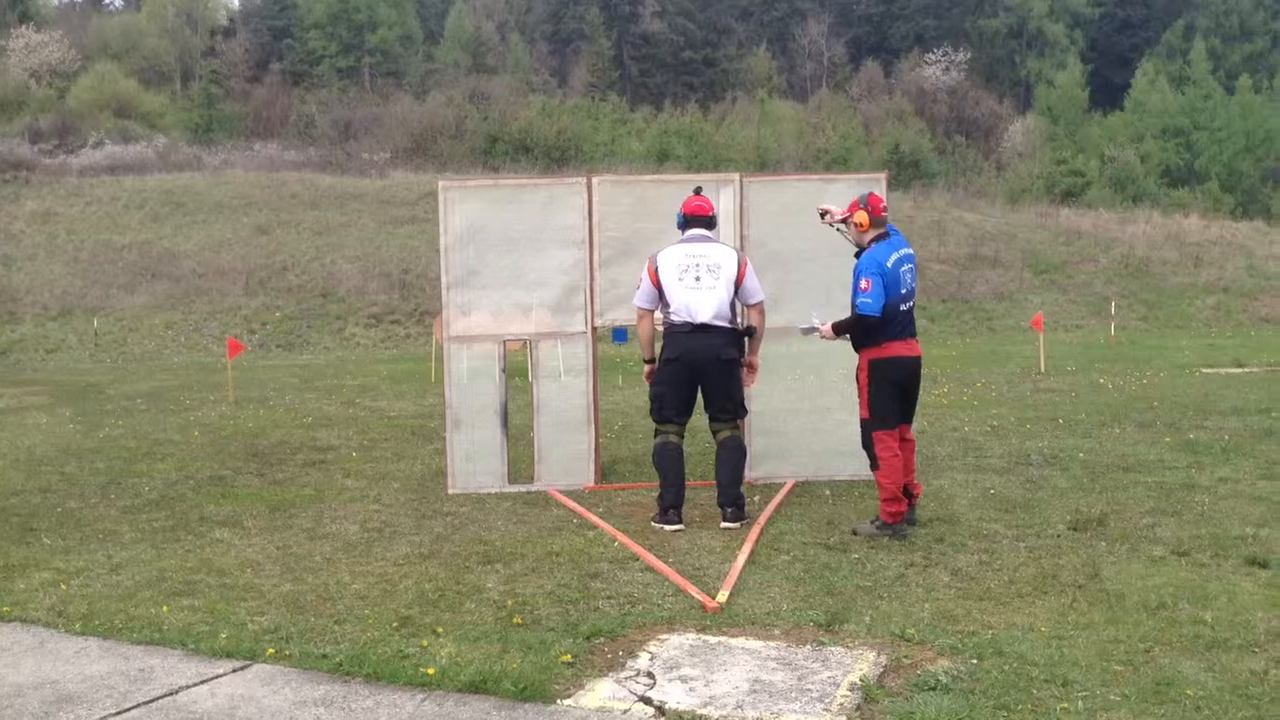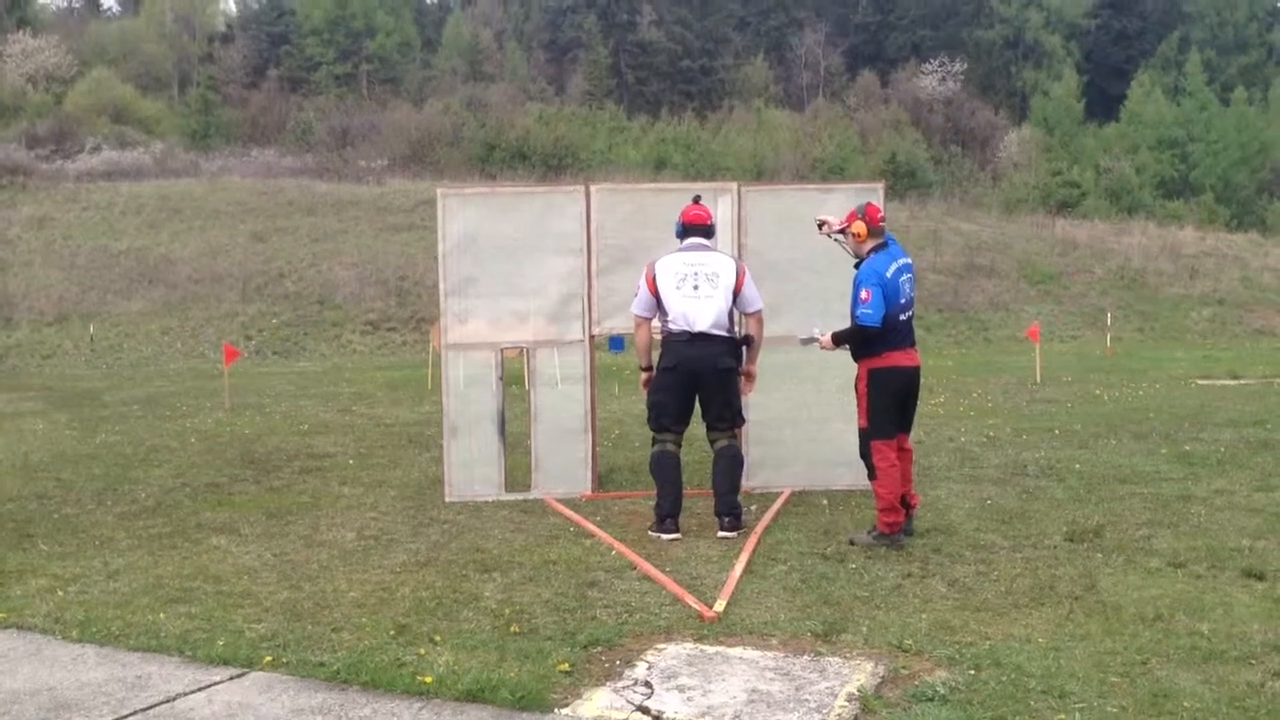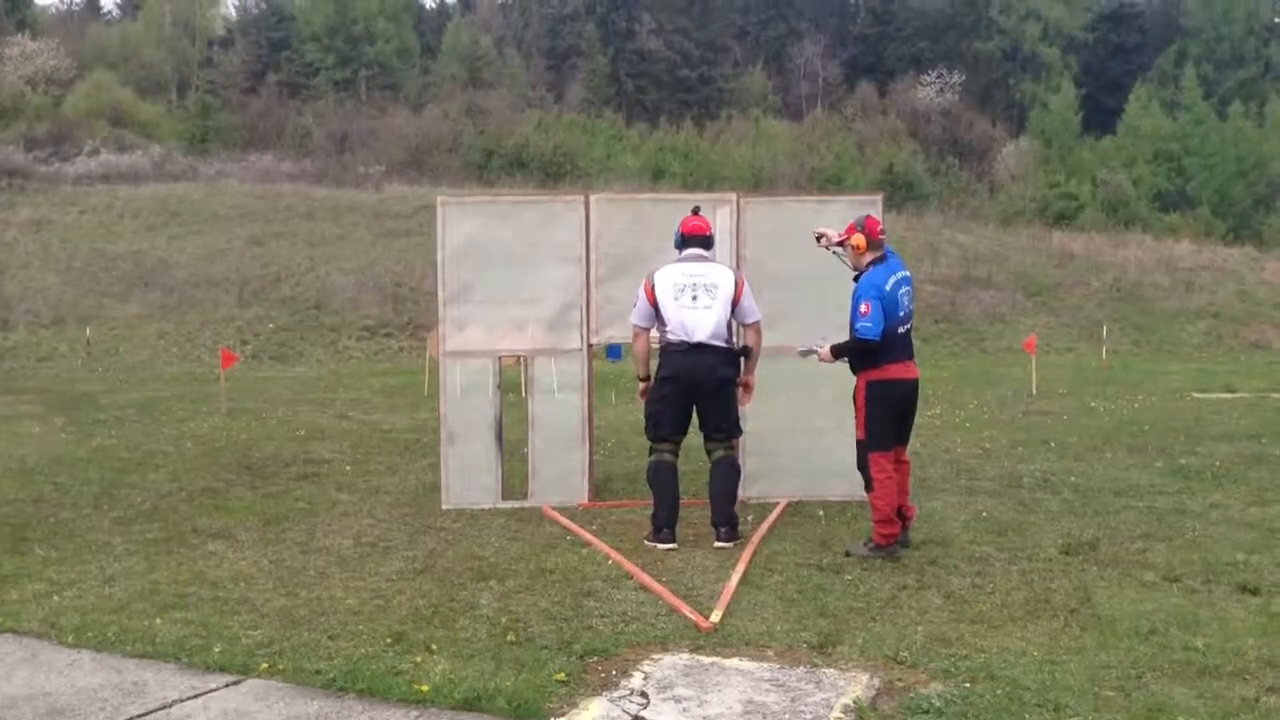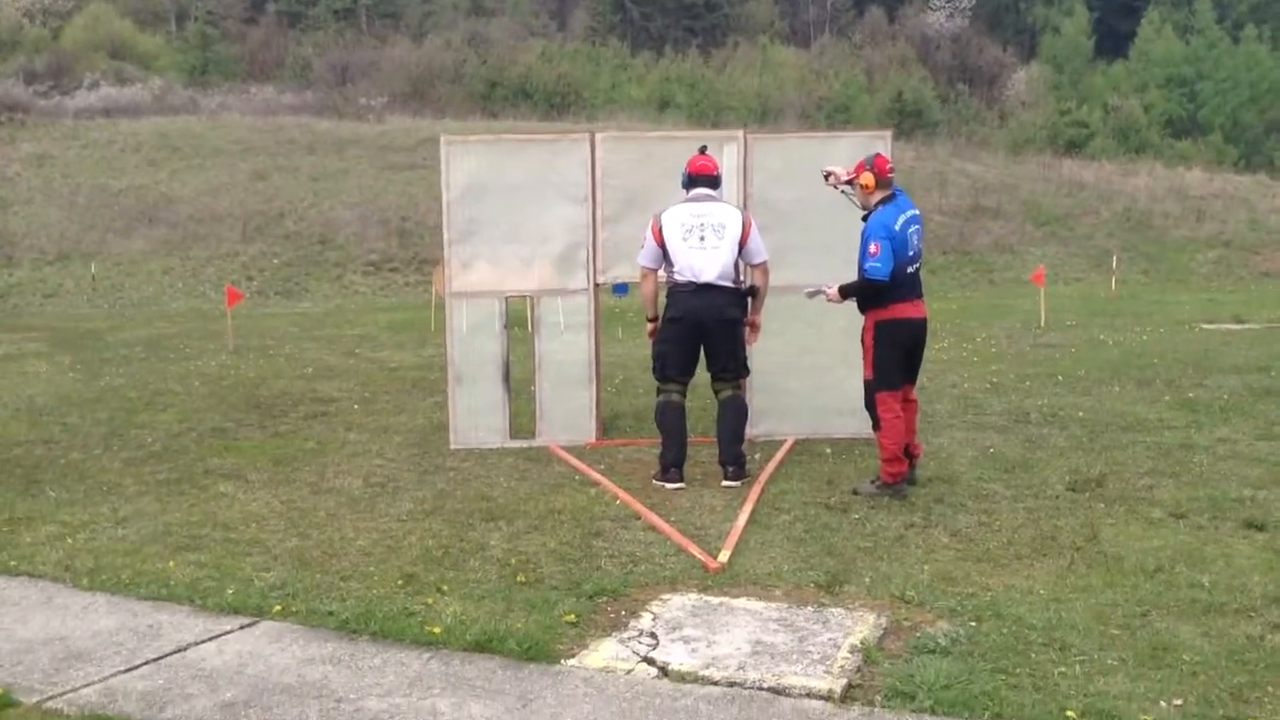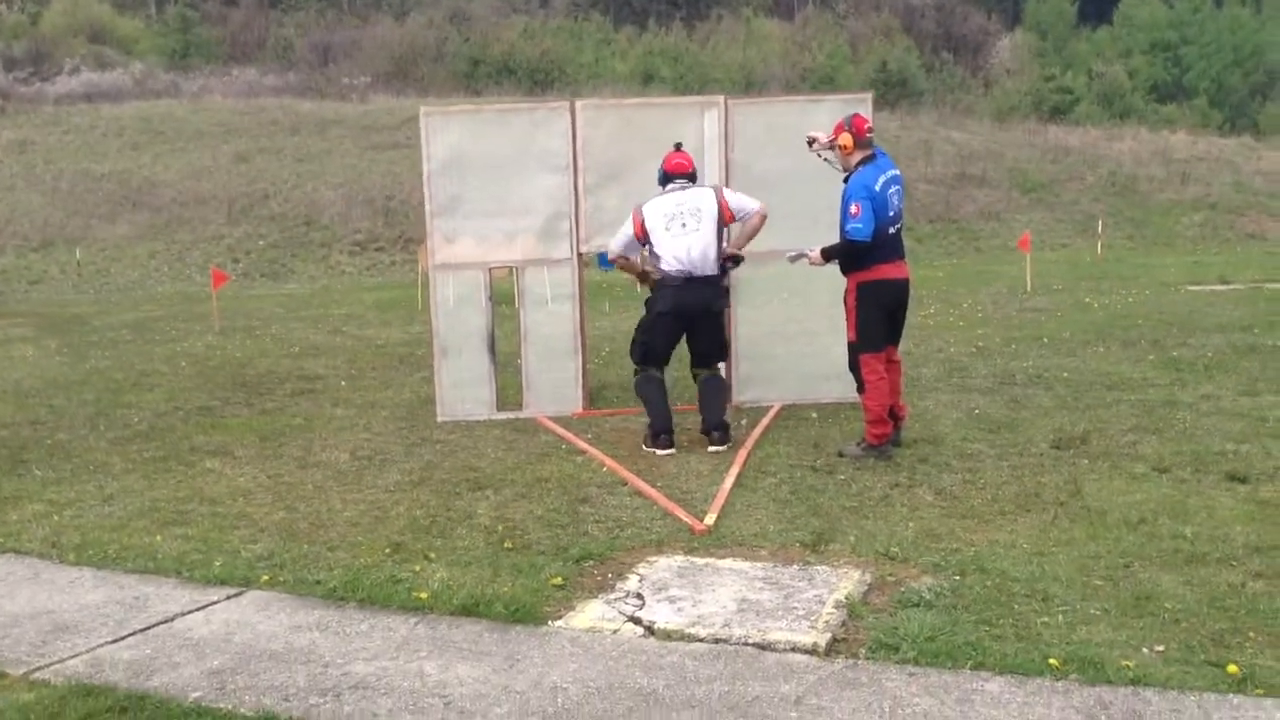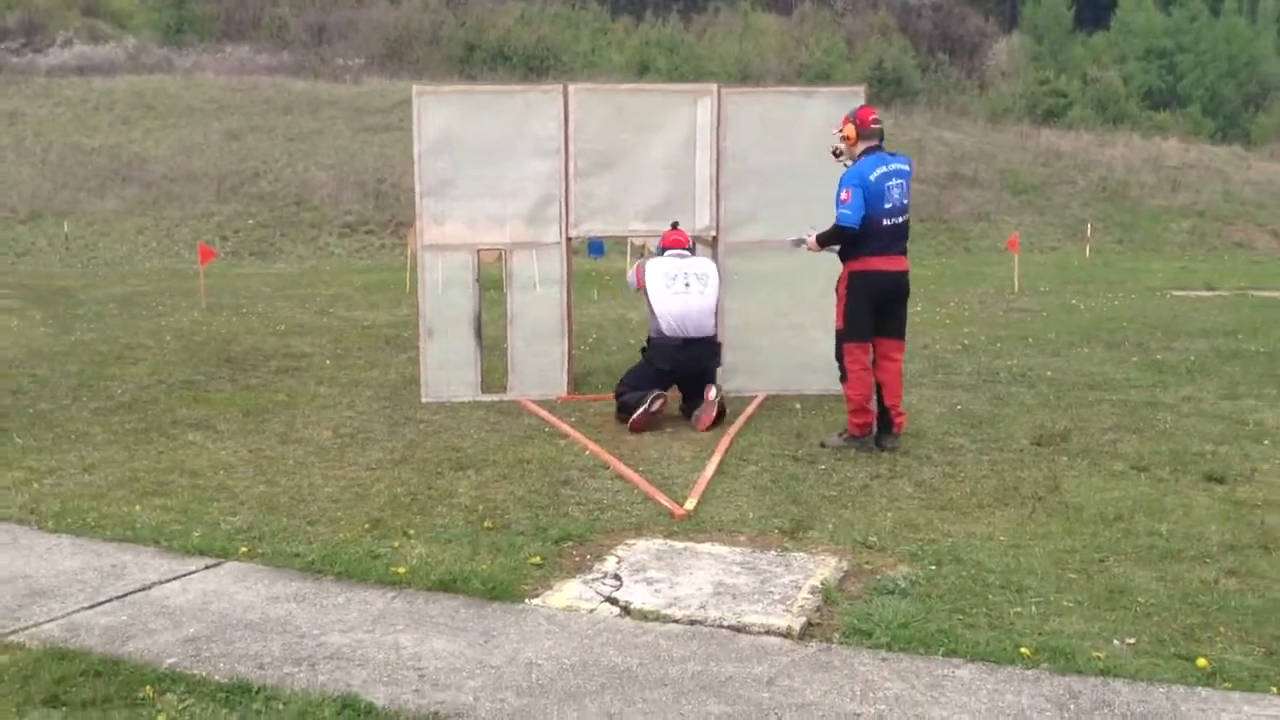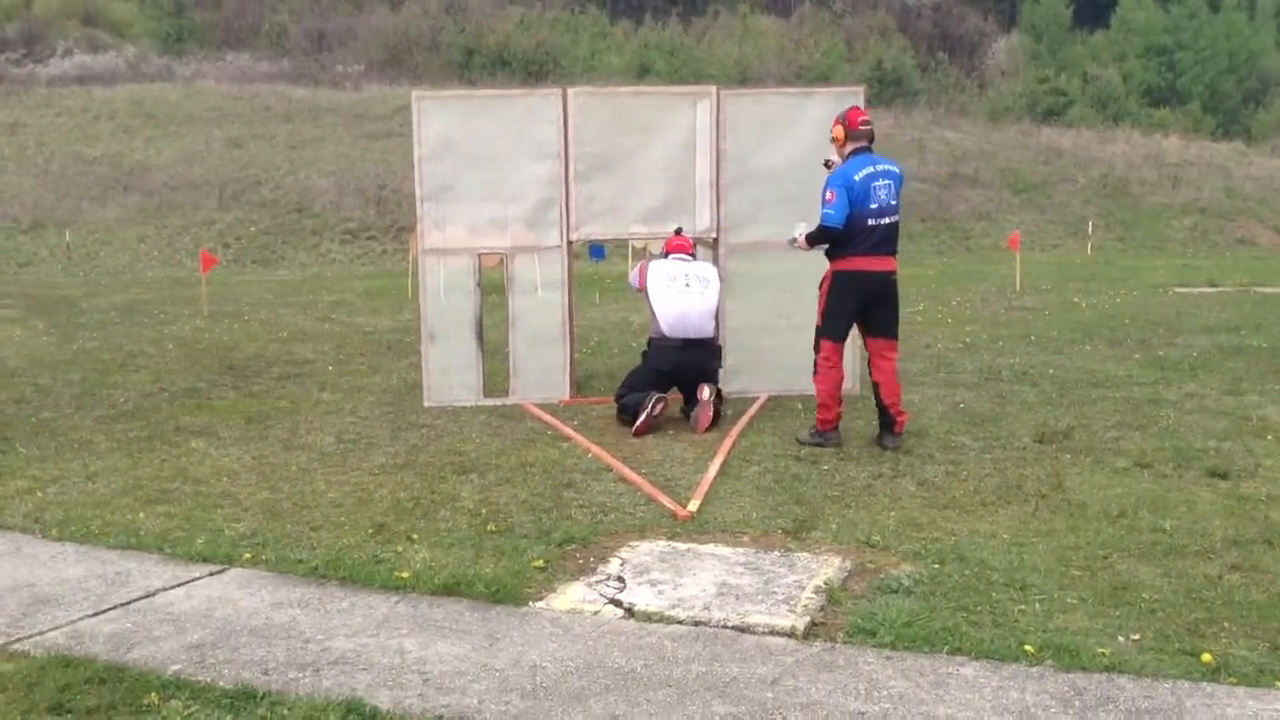
dt=0.7s
person 1, frame 1
left shoulder: (870, 261)
right shoulder: (900, 243)
left elbow: (867, 316)
right elbow: (881, 230)
left wrist: (836, 328)
right wrist: (842, 217)
left hip: (882, 360)
right hip: (909, 353)
left knee: (882, 439)
right knee: (902, 433)
left ankle: (892, 518)
right ankle: (908, 503)
person 1, frame 2
left shoulder: (869, 271)
right shoulder: (898, 253)
left elbow: (867, 326)
right elbow: (881, 238)
left wrist: (836, 339)
right wrist: (841, 227)
left hip: (880, 370)
right hip: (908, 363)
left knee: (879, 449)
right knee: (899, 443)
left ankle: (889, 527)
right ankle: (905, 514)
person 1, frame 3
left shoulder: (869, 284)
right shoulder: (897, 265)
left elbow: (867, 340)
right elbow: (877, 252)
left wrist: (835, 352)
right wrist: (838, 239)
left hip: (879, 382)
right hip: (907, 376)
left knee: (877, 461)
right knee: (896, 455)
left ankle: (885, 539)
right ankle: (901, 525)
person 1, frame 4
left shoulder: (878, 224)
right shoulder: (906, 204)
left elbow: (876, 280)
right elbow: (887, 189)
left wrist: (843, 292)
right wrist: (848, 178)
left hip: (887, 322)
right hip: (915, 315)
left knee: (884, 400)
right knee: (904, 394)
left ankle: (892, 477)
right ankle: (908, 463)
person 1, frame 5
left shoulder: (858, 185)
right shoulder: (888, 165)
left elbow: (857, 241)
right elbow: (870, 152)
left wrist: (825, 255)
right wrist: (830, 143)
left hip: (870, 283)
right hip: (898, 277)
left knee: (868, 362)
right knee: (888, 356)
left ankle: (877, 439)
right ankle: (894, 425)
person 1, frame 6
left shoulder: (855, 175)
right shoulder: (901, 165)
left elbow: (847, 227)
left wrist: (819, 241)
right wrist: (853, 157)
left hip: (863, 274)
right hip: (897, 272)
left knee: (854, 353)
right knee: (890, 353)
left ankle: (860, 430)
right ankle: (890, 429)
person 1, frame 7
left shoulder: (841, 177)
right shoulder: (894, 170)
left elbow: (832, 227)
left wrist: (808, 240)
left hip: (848, 274)
right hip: (885, 273)
left knee: (828, 351)
right knee: (884, 353)
left ankle: (827, 428)
right ankle: (892, 429)
person 2, frame 1
left shoulder: (660, 259)
right shoulder: (734, 257)
left elbow: (644, 314)
right elbow: (756, 309)
left wrist: (649, 359)
right wrist: (752, 353)
left hip: (678, 346)
right hip: (721, 345)
left knee: (668, 428)
right knee: (728, 427)
left ankle: (670, 511)
right ankle: (731, 509)
person 2, frame 2
left shoulder: (658, 267)
right shoulder: (732, 266)
left elbow: (641, 322)
right elbow: (755, 317)
left wrist: (646, 367)
right wrist: (750, 362)
left hip: (676, 354)
right hip: (720, 354)
left knee: (666, 437)
right knee: (725, 435)
left ankle: (667, 520)
right ankle: (728, 518)
person 2, frame 3
left shoulder: (657, 278)
right shoulder: (731, 276)
left elbow: (640, 332)
right elbow: (753, 329)
left wrist: (643, 377)
right wrist: (748, 372)
left hip: (674, 364)
right hip: (718, 364)
left knee: (663, 446)
right knee: (722, 446)
left ankle: (663, 530)
right ankle: (725, 528)
person 2, frame 4
left shoulder: (664, 218)
right shoulder: (738, 217)
left elbow: (648, 274)
right elbow: (760, 269)
left wrist: (652, 318)
right wrist: (755, 313)
left hip: (681, 304)
right hip: (725, 305)
left knee: (671, 387)
right knee: (729, 386)
left ankle: (672, 469)
right ankle: (732, 467)
person 2, frame 5
left shoulder: (645, 210)
right shoulder: (714, 196)
left elbow: (616, 254)
right elbow: (759, 212)
left wrist: (642, 273)
right wrist: (735, 248)
left hip: (668, 297)
right hip: (709, 295)
left knee: (647, 365)
right knee: (708, 366)
left ankle: (660, 434)
right ankle: (716, 431)
person 2, frame 6
left shoulder: (648, 266)
right shoulder: (710, 266)
left elbow: (633, 279)
left hip: (664, 352)
right hip: (704, 352)
left knee: (625, 396)
right knee: (696, 400)
left ankle: (647, 402)
right ankle: (704, 404)
person 2, frame 7
left shoulder: (650, 268)
right shoulder: (711, 271)
left elbow: (635, 279)
left hip: (664, 352)
right hip: (704, 353)
left knee: (625, 399)
right knee: (698, 401)
left ankle: (647, 404)
right ankle: (704, 403)
